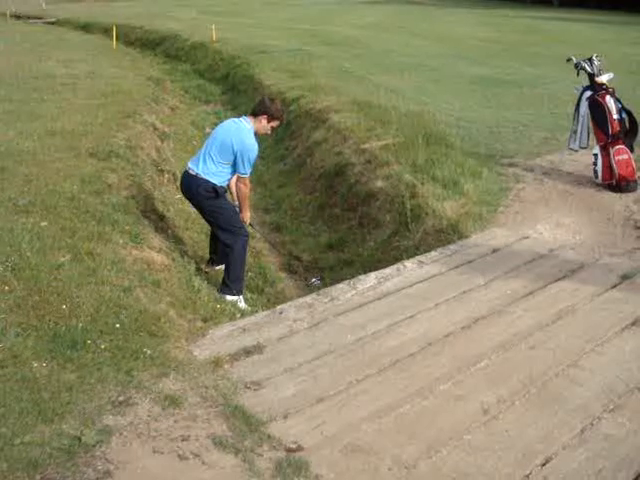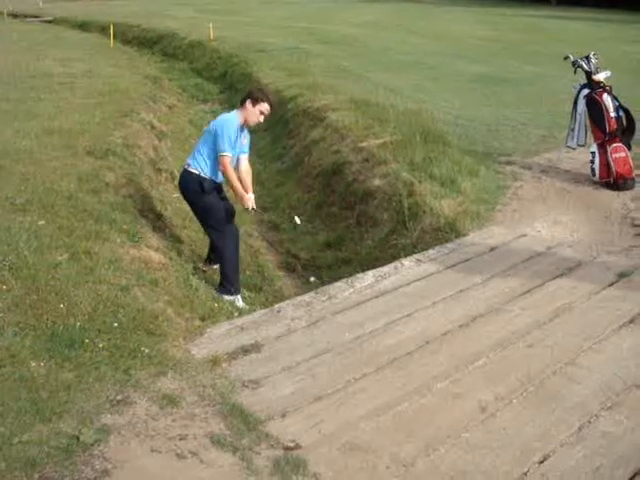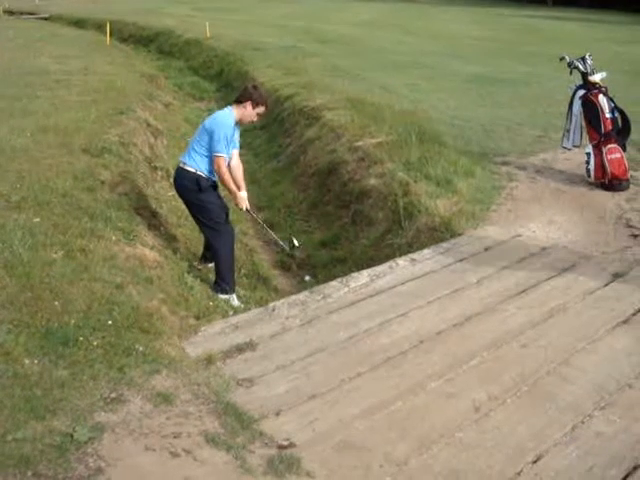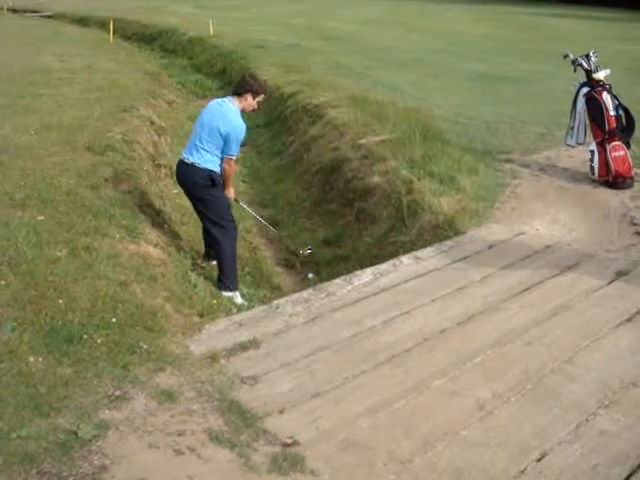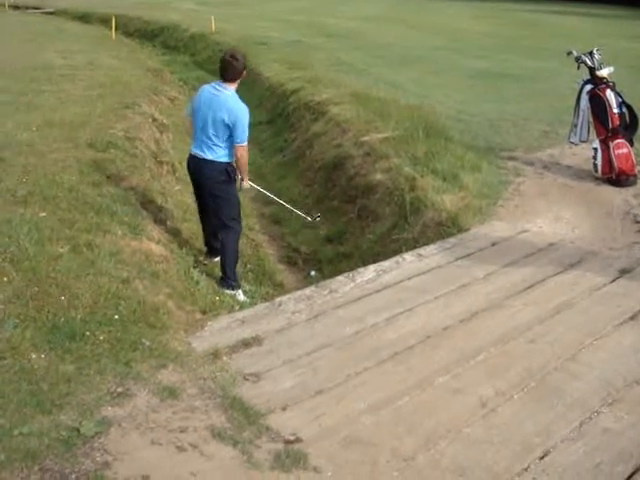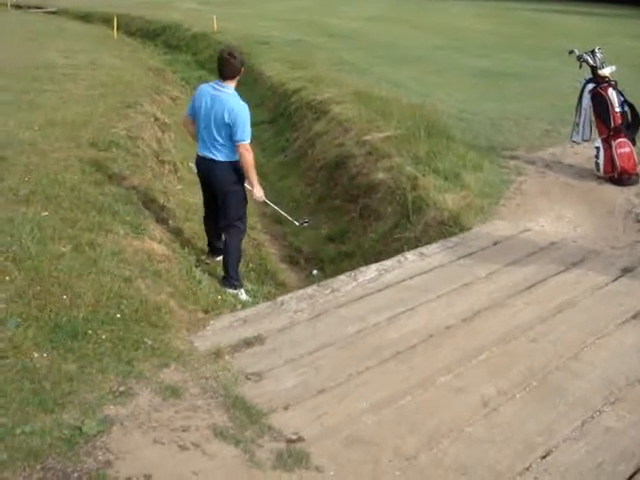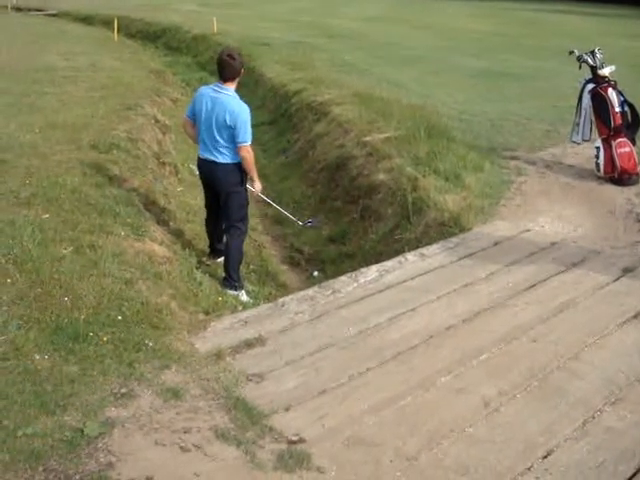
dt=0.5s
person 1, frame 1
left shoulder: (231, 123)
right shoulder: (248, 144)
right elbow: (243, 183)
left wrist: (236, 204)
right wrist: (244, 211)
left hip: (190, 179)
right hip: (204, 188)
left knee: (224, 217)
right knee: (239, 235)
left ankle: (217, 260)
right ankle: (232, 291)
person 1, frame 2
left shoulder: (244, 133)
right shoulder: (227, 123)
left elbow: (243, 164)
right elbow: (224, 164)
left wrist: (250, 193)
right wrist: (242, 195)
left hip: (208, 182)
right hip: (197, 183)
left knee: (227, 215)
right knee: (229, 232)
left ankle: (214, 259)
right ankle: (230, 290)
person 1, frame 3
left shoulder: (234, 127)
right shoulder: (222, 122)
left elbow: (234, 161)
right elbow: (219, 165)
left wrist: (243, 190)
right wrist: (236, 194)
left hip: (200, 179)
right hip: (192, 181)
left knee: (221, 214)
right knee: (224, 230)
left ankle: (208, 257)
right ankle: (225, 289)
person 1, frame 4
left shoulder: (214, 104)
right shoulder: (237, 124)
right elbow: (228, 164)
left wrist: (222, 184)
right wrist: (228, 188)
left hip: (184, 167)
right hip: (201, 176)
left knee: (211, 215)
right knee: (226, 227)
left ankle: (212, 254)
right ankle: (228, 285)
person 1, frame 5
left shoulder: (203, 91)
right shoulder: (238, 109)
right elbow: (240, 152)
right wrist: (244, 177)
left hip: (194, 161)
right hip: (217, 169)
left knee: (207, 211)
right knee: (231, 225)
left ankle: (213, 251)
right ankle: (229, 282)
person 1, frame 6
left shoulder: (201, 91)
right shoulder: (238, 107)
left elbow: (188, 122)
right elbow: (243, 150)
right wrist: (255, 184)
left hip: (202, 162)
right hip: (226, 169)
left knee: (211, 210)
right knee: (235, 224)
left ankle: (215, 249)
right ankle: (231, 281)
person 1, frame 7
left shoulder: (201, 94)
right shoulder: (239, 109)
left elbow: (188, 125)
right elbow: (244, 151)
right wrist: (255, 179)
left hip: (204, 164)
right hip: (228, 171)
left knee: (213, 211)
right knee: (237, 225)
left ankle: (216, 251)
right ankle: (232, 282)
